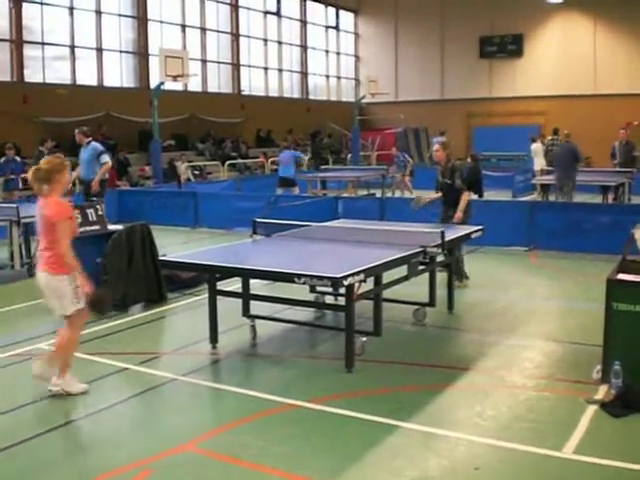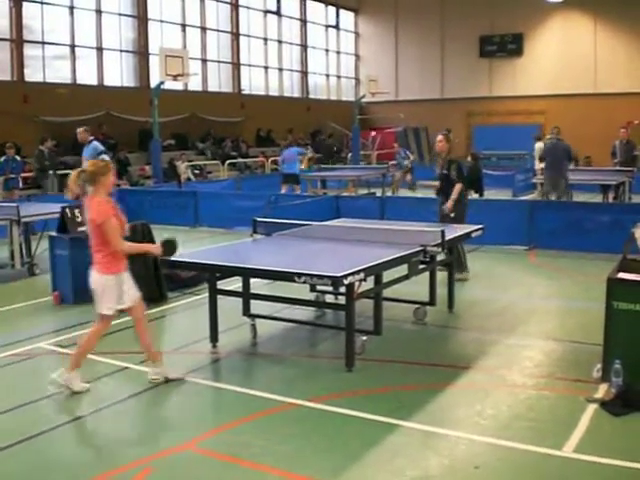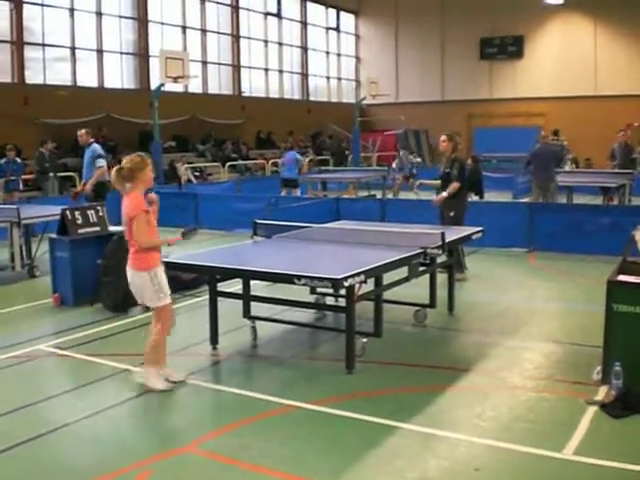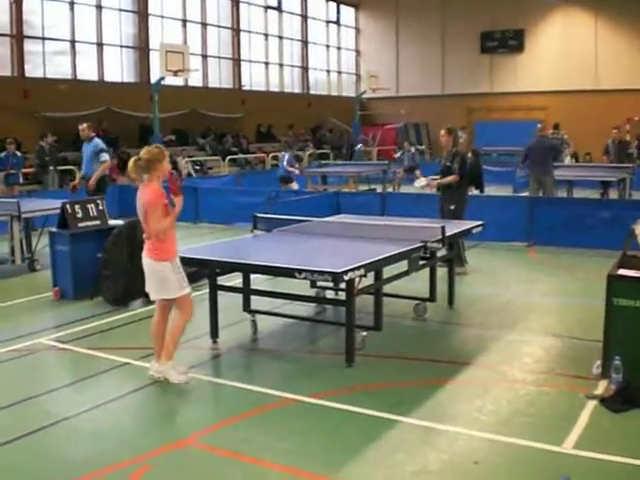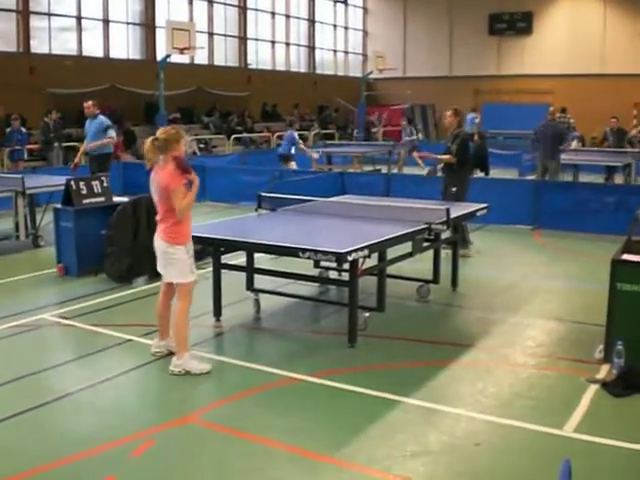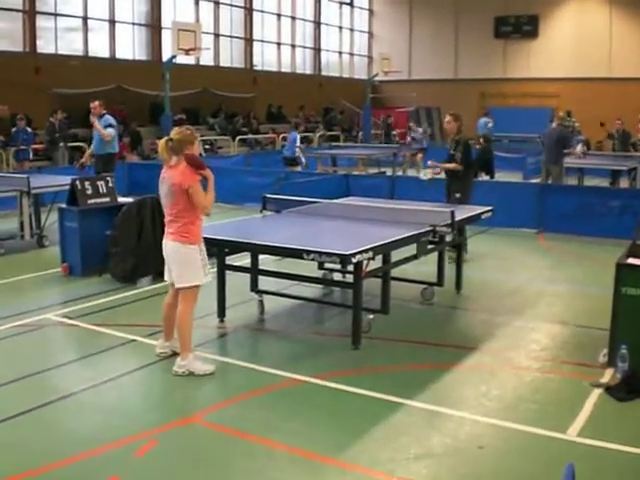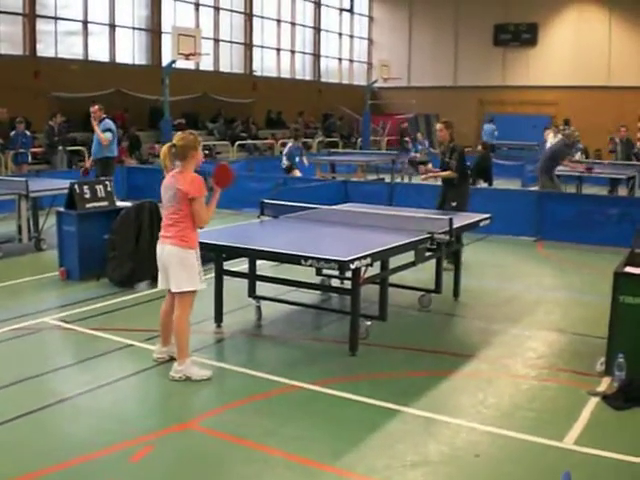
dt=0.3s
person 1, frame 1
left shoulder: (45, 201)
right shoulder: (60, 206)
right elbow: (63, 250)
right wrist: (83, 280)
left hip: (47, 270)
right hip: (60, 273)
left knee: (76, 322)
right knee: (74, 325)
left ankle: (45, 363)
right ankle: (60, 380)
person 1, frame 2
left shoulder: (96, 202)
right shoulder: (101, 207)
left elbow: (121, 231)
right elbow: (119, 246)
left wrist: (116, 211)
right wrist: (149, 248)
left hip: (116, 271)
right hip: (109, 273)
left knee: (140, 316)
right knee: (101, 326)
left ankle: (157, 367)
right ankle: (69, 373)
person 1, frame 3
left shoulder: (133, 198)
right shoulder: (137, 201)
right elbow: (142, 241)
left wrist: (153, 207)
right wrist: (168, 240)
left hip: (147, 266)
right hip: (145, 268)
left knee: (161, 317)
right knee: (165, 319)
left ankle: (159, 369)
right ankle: (148, 370)
person 1, frame 4
left shoulder: (146, 189)
right shoulder: (156, 192)
right elbow: (157, 230)
left wrist: (172, 205)
right wrist: (176, 209)
left hip: (154, 257)
right hip: (163, 258)
left knee: (162, 310)
right knee: (185, 310)
left ankle: (159, 363)
right ankle: (164, 364)
person 1, frame 5
left shoulder: (158, 170)
right shoulder: (173, 173)
right elbow: (182, 211)
right wrist: (195, 184)
left hip: (163, 238)
right hip: (177, 241)
left knee: (167, 291)
right knee: (184, 299)
left ankle: (162, 341)
right ankle: (181, 359)
person 1, frame 6
left shoulder: (167, 171)
right shoulder: (188, 172)
right elbow: (206, 208)
right wrist: (210, 180)
left hip: (171, 239)
right hip: (187, 242)
left knee: (174, 294)
right knee: (187, 301)
left ankle: (166, 343)
right ankle: (185, 360)
person 1, frame 7
left shoulder: (169, 178)
right shoulder: (194, 181)
right elbow: (201, 222)
right wrist: (215, 195)
left hip: (165, 244)
right hip: (183, 248)
left knee: (171, 300)
right knee: (184, 307)
left ankle: (163, 348)
right ankle: (182, 365)
person 2, frame 1
left shoulder: (455, 169)
right shoulder: (440, 170)
left elbow: (465, 192)
left wrist: (460, 211)
right wrist: (430, 198)
left hip: (457, 210)
right hip: (447, 209)
left ankle: (461, 278)
right ankle: (449, 265)
person 2, frame 2
left shoulder: (453, 162)
right shoulder: (441, 161)
left elbow: (459, 183)
left wrist: (452, 201)
left hip: (455, 203)
right hip: (445, 201)
left ankle: (462, 270)
right ankle: (451, 263)
person 2, frame 3
left shoulder: (457, 161)
right shoulder: (445, 161)
left elbow: (457, 183)
left wrist: (443, 195)
left hip: (456, 203)
right hip: (446, 202)
left ankle: (461, 270)
right ankle: (451, 264)
person 2, frame 4
left shoulder: (458, 155)
right shoulder: (446, 155)
left elbow: (456, 177)
left wrist: (437, 182)
right wrist: (434, 179)
left hip: (456, 197)
right hip: (446, 195)
left ankle: (460, 264)
right ankle: (451, 258)
person 2, frame 5
left shoulder: (460, 136)
right shoulder: (452, 135)
left elbow: (453, 158)
left wrist: (432, 156)
right wrist: (442, 166)
left hip: (458, 178)
right hip: (450, 177)
left ankle: (464, 246)
right ankle: (456, 241)
person 2, frame 6
left shoulder: (462, 142)
right shoulder: (452, 140)
left elbow: (460, 165)
left wrist: (439, 166)
right wrist: (441, 169)
left hip: (461, 183)
right hip: (453, 182)
person 2, frame 7
left shoulder: (456, 149)
right shoulder: (444, 149)
left elbow: (453, 172)
left wrist: (433, 174)
right wrist: (431, 170)
left hip: (458, 192)
left ankle: (451, 261)
right ankle: (448, 255)
